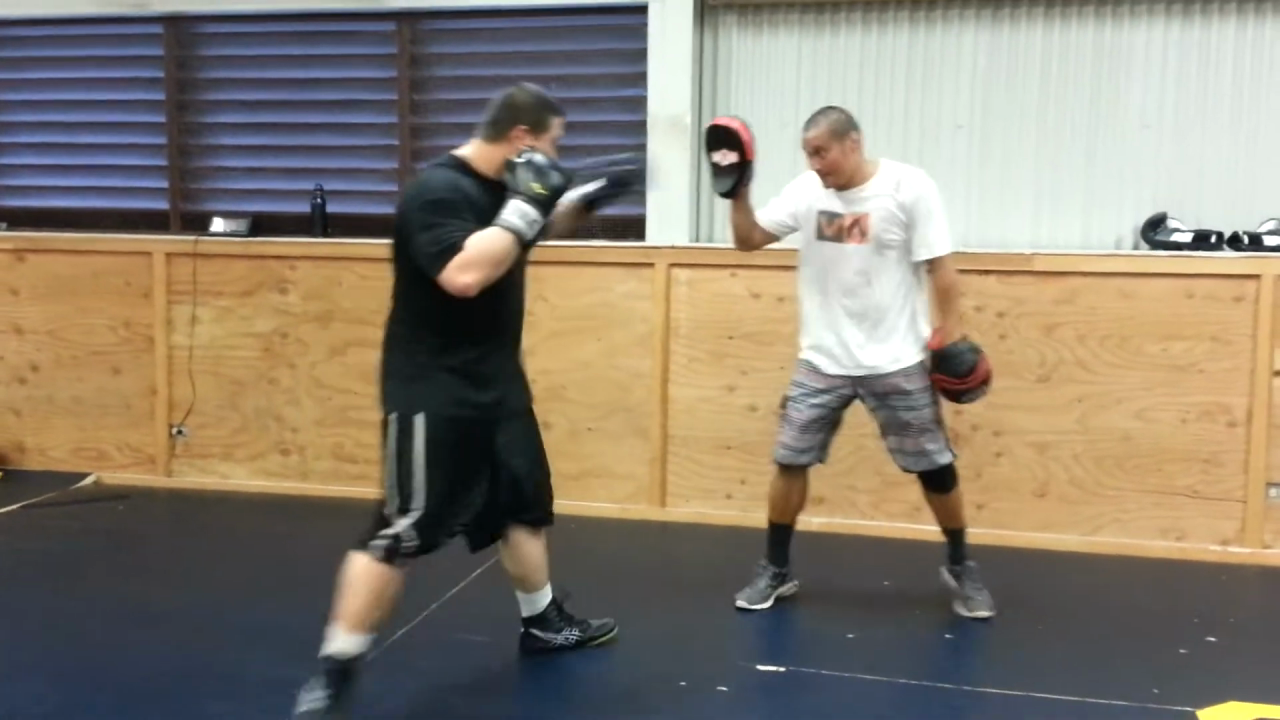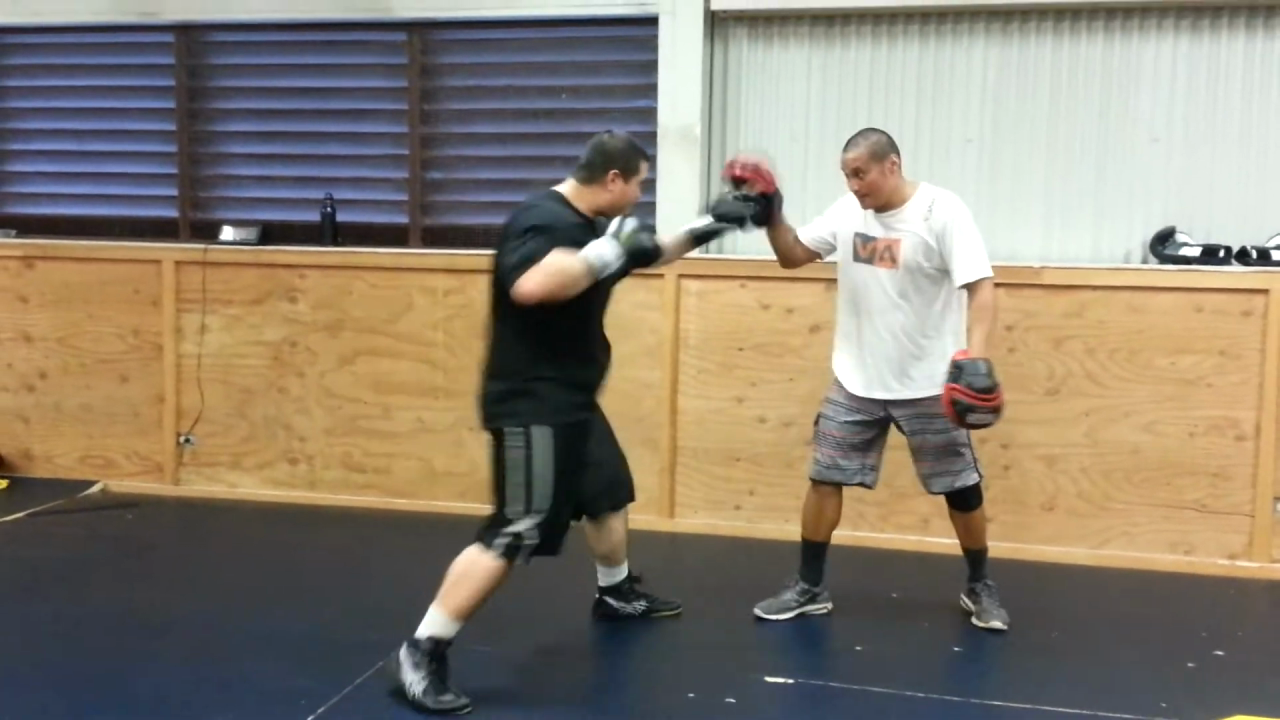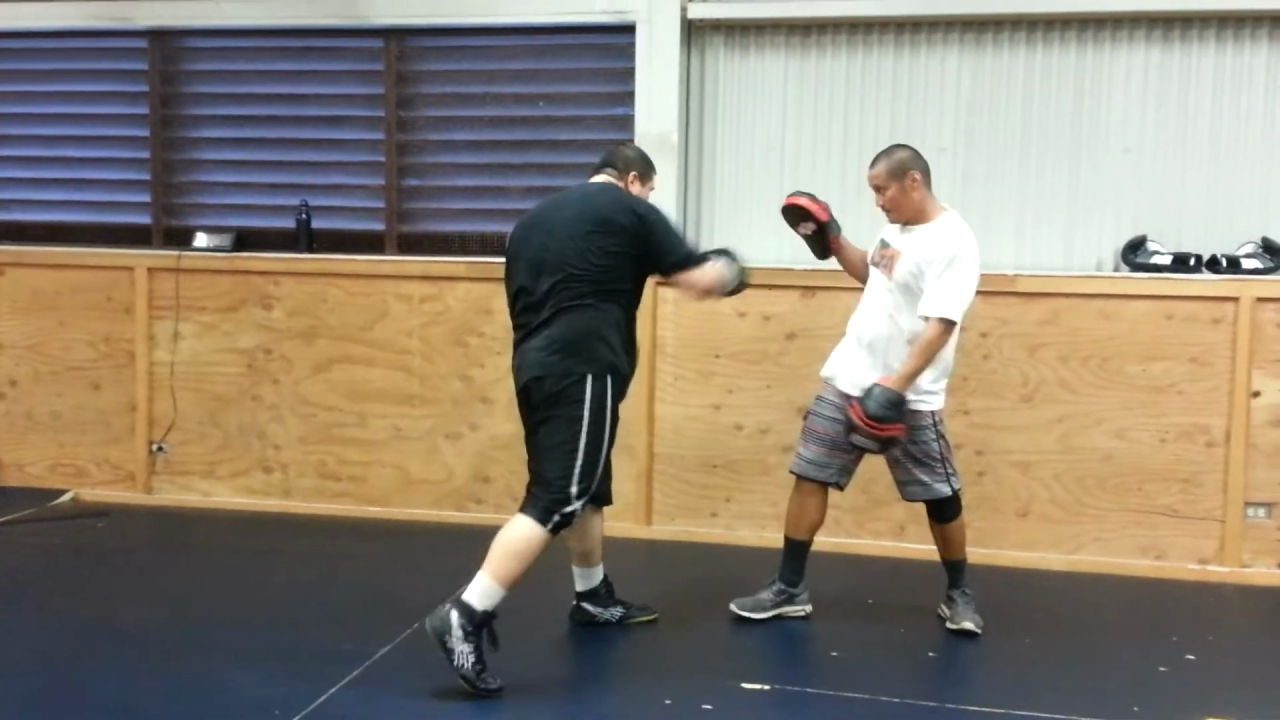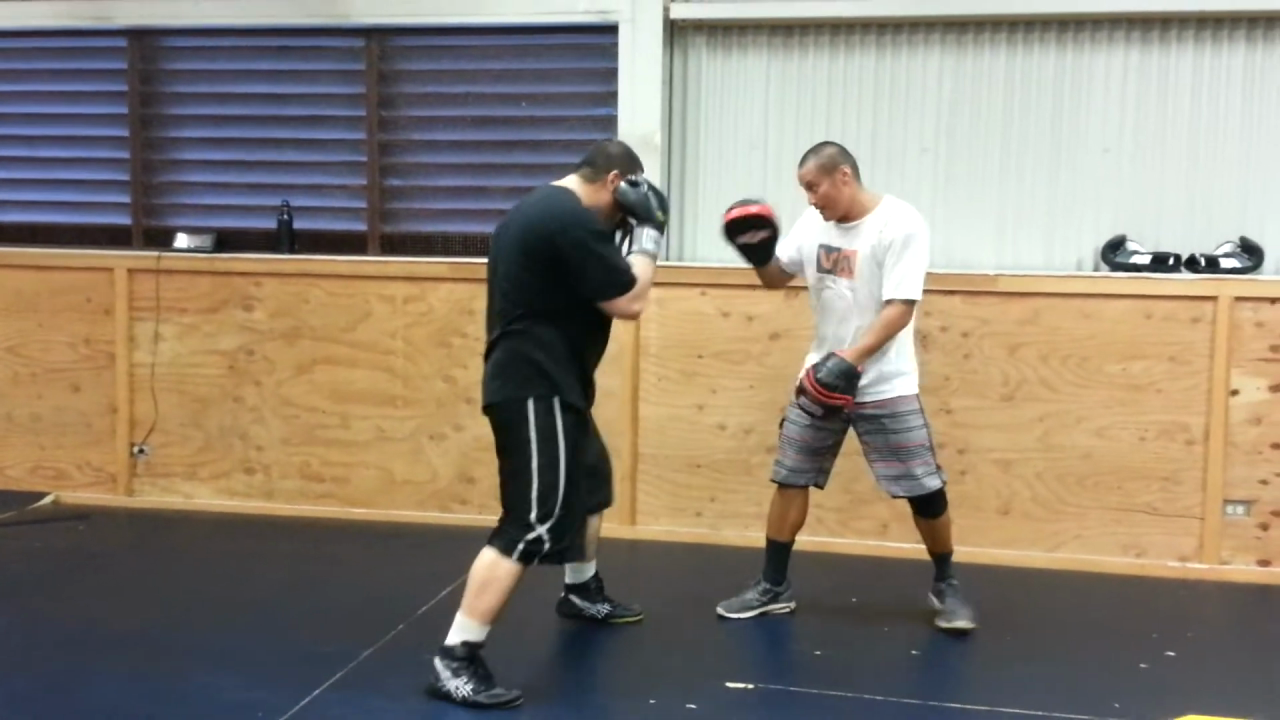
dt=0.4s
person 1, frame 1
left shoulder: (491, 180)
right shoulder: (438, 191)
left elbow: (549, 215)
right elbow: (466, 274)
left wrist: (592, 195)
right wrist: (529, 205)
left hip: (494, 381)
right hip: (435, 389)
left knee: (525, 505)
right knee: (402, 531)
left ankle: (544, 620)
person 1, frame 2
left shoulder: (587, 222)
right shoulder: (544, 220)
left elbow: (648, 250)
right elbow: (532, 286)
left wrist: (706, 224)
right wrist: (607, 250)
left hip: (567, 395)
right hip: (528, 401)
left knee: (609, 490)
right knee: (516, 528)
left ankle: (617, 592)
right ankle: (422, 654)
person 1, frame 3
left shoulder: (533, 219)
right shoulder: (633, 211)
right elbow: (696, 277)
right wrist: (730, 271)
left hip: (537, 364)
right hip: (583, 367)
left knee: (579, 491)
right knee: (557, 501)
left ankle: (593, 597)
right ankle: (467, 617)
person 1, frame 4
left shoulder: (543, 208)
right shoulder: (571, 219)
right elbow: (627, 301)
left wrist: (627, 229)
right wrist: (648, 229)
left hip: (545, 382)
right hip: (538, 388)
left knee: (587, 485)
right knee: (528, 528)
left ankle: (582, 593)
right ankle: (454, 659)
person 2, frame 1
left shoulder: (908, 186)
right shoulder: (806, 191)
left elbow: (941, 262)
right elbow: (747, 239)
left wrist: (951, 332)
right wrist: (737, 189)
left hip: (896, 362)
right hip: (823, 359)
left knee: (935, 465)
right knee: (790, 460)
left ankle: (961, 568)
right ankle: (775, 571)
person 2, frame 2
left shoulder: (944, 212)
right shoulder: (848, 211)
left elbow: (979, 286)
right elbow: (795, 255)
left wrist: (977, 356)
right wrist: (771, 216)
left hip: (927, 385)
right hip: (856, 381)
left knee: (961, 486)
right knee: (825, 477)
left ankle: (979, 587)
right ankle: (809, 587)
person 2, frame 3
left shoulder: (953, 243)
right shoulder: (897, 227)
left elbow: (939, 326)
left wrist: (895, 388)
right wrist: (830, 240)
left hip: (906, 397)
right hip: (846, 380)
left knee: (940, 497)
right knee: (809, 475)
left ankle: (958, 594)
right ankle: (789, 589)
person 2, frame 4
left shoulder: (901, 222)
right shoulder: (813, 223)
left elbow: (901, 305)
right elbow: (772, 278)
left wrist: (851, 359)
right wrist: (756, 250)
left hip: (885, 387)
right hip: (819, 378)
left knee: (925, 489)
right knee: (788, 478)
left ankle: (944, 583)
right ankle: (772, 587)
